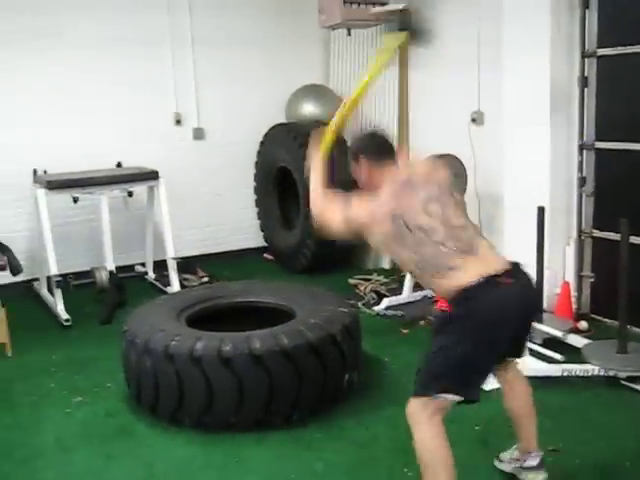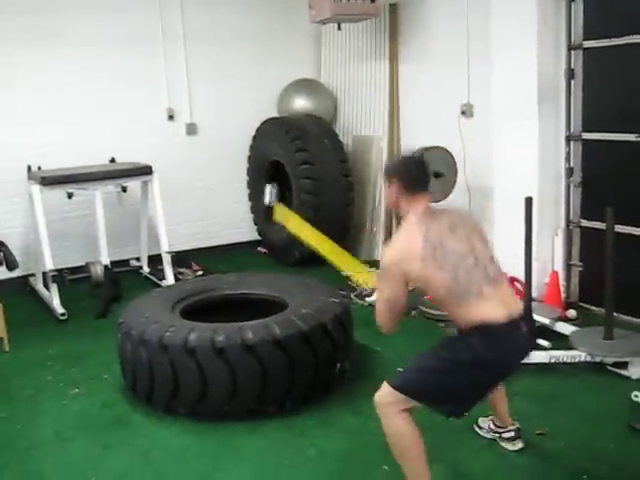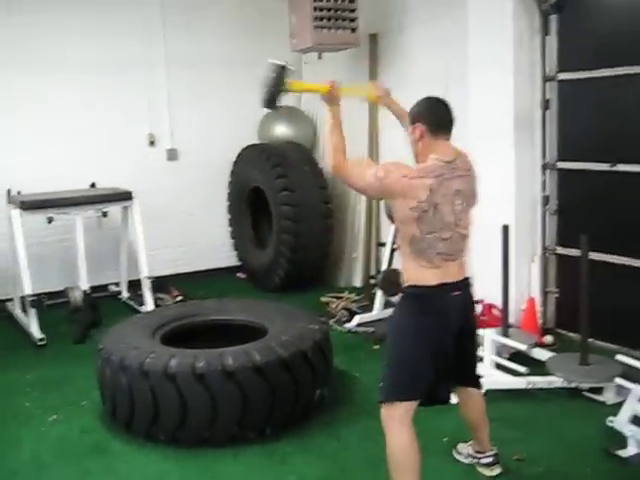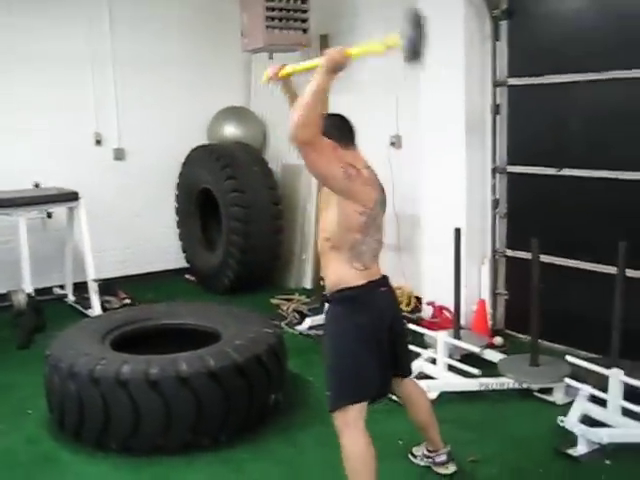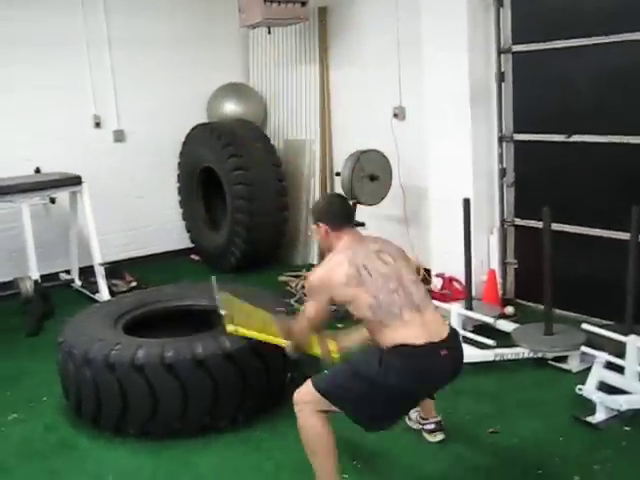
dt=0.4s
person 1, frame 1
left shoulder: (367, 212)
right shoulder: (432, 174)
left elbow: (323, 213)
left wrist: (317, 165)
left hip: (475, 309)
right hip: (518, 285)
left knee: (422, 411)
right knee: (505, 358)
person 1, frame 2
left shoulder: (398, 251)
right shoulder: (461, 219)
left elbow: (388, 322)
left wrist: (382, 302)
left hip: (491, 341)
right hip: (522, 328)
left knee: (388, 401)
right ankle: (505, 428)
person 1, frame 3
left shoulder: (406, 180)
right shoulder: (463, 165)
left elbow: (339, 168)
right elbow: (434, 153)
left wrist: (333, 109)
right wrist: (391, 104)
left hip: (422, 304)
right hip: (460, 296)
left knee: (396, 413)
right knee: (466, 382)
person 1, frame 4
left shoulder: (354, 181)
right shoulder: (360, 172)
left elbow: (302, 134)
right elbow: (312, 127)
left wrist: (325, 71)
right wrist: (286, 86)
left hip: (352, 306)
right hip: (380, 296)
left knee: (349, 419)
right knee: (402, 378)
person 1, frame 5
left shoulder: (327, 274)
right shoulder: (392, 249)
left elbow: (304, 330)
left wrist: (292, 335)
right wrist: (342, 342)
left hip: (411, 365)
right hip: (449, 351)
left knee: (306, 401)
right ankle: (429, 420)
